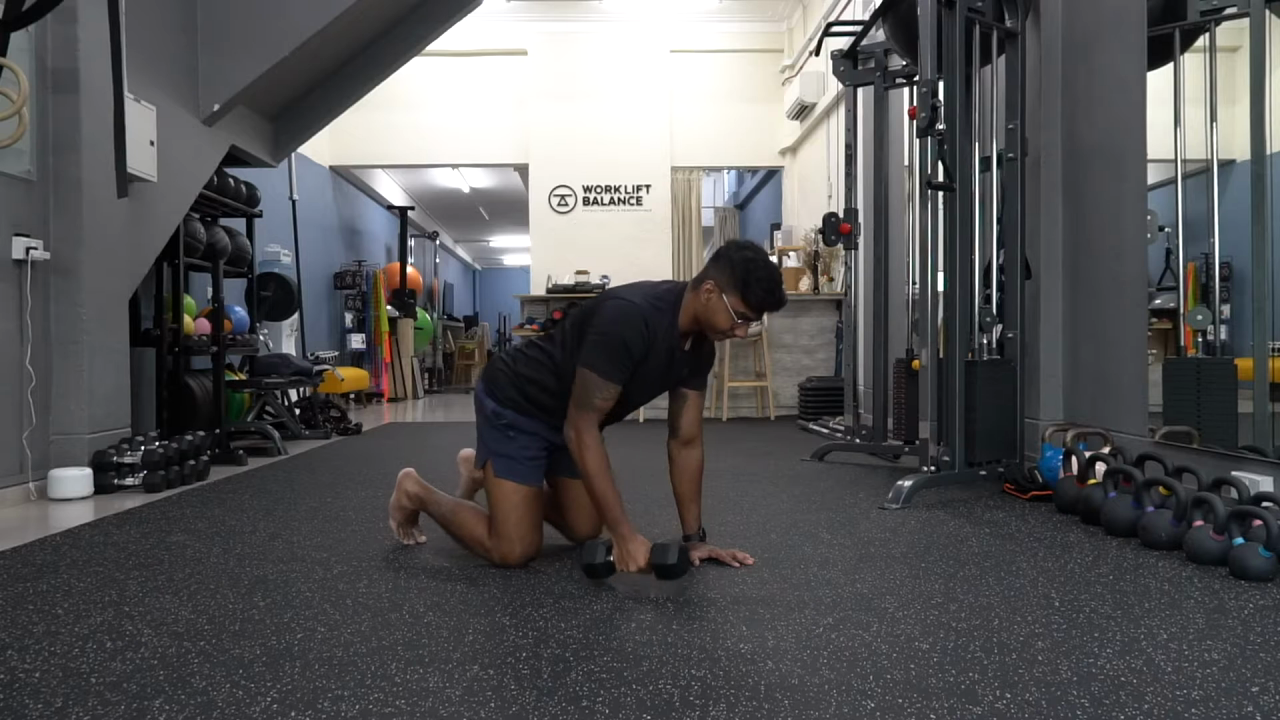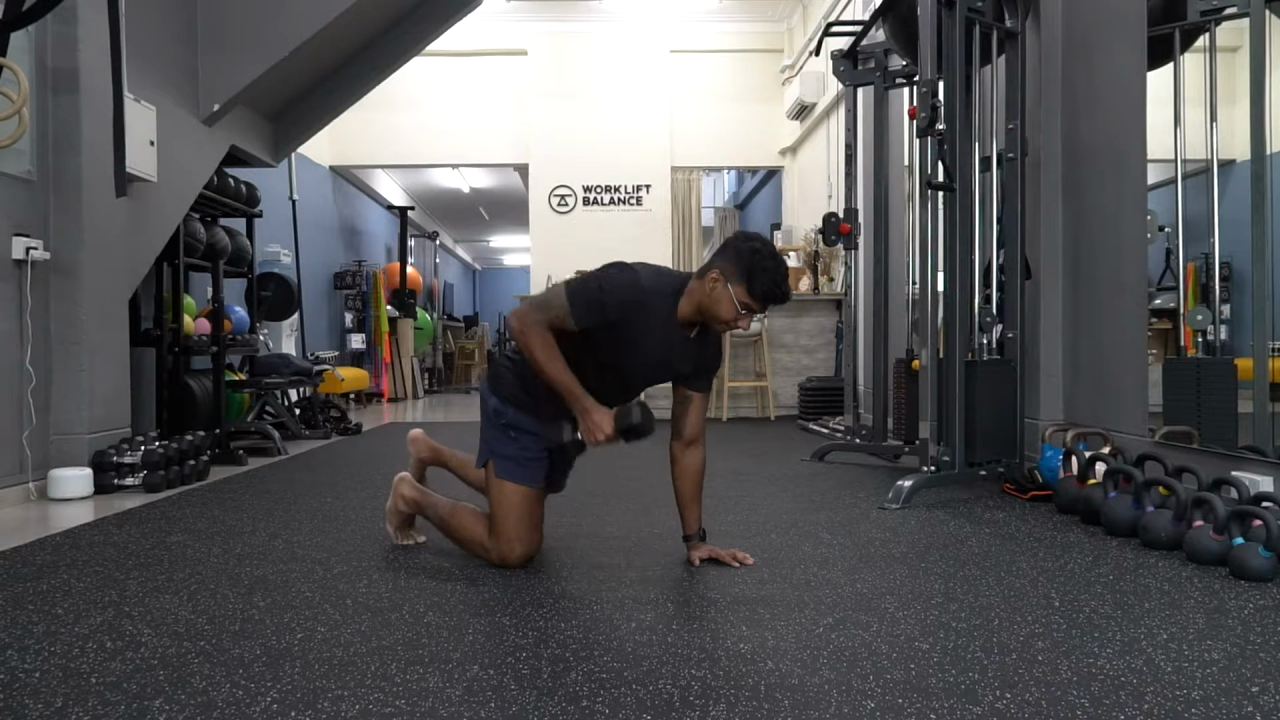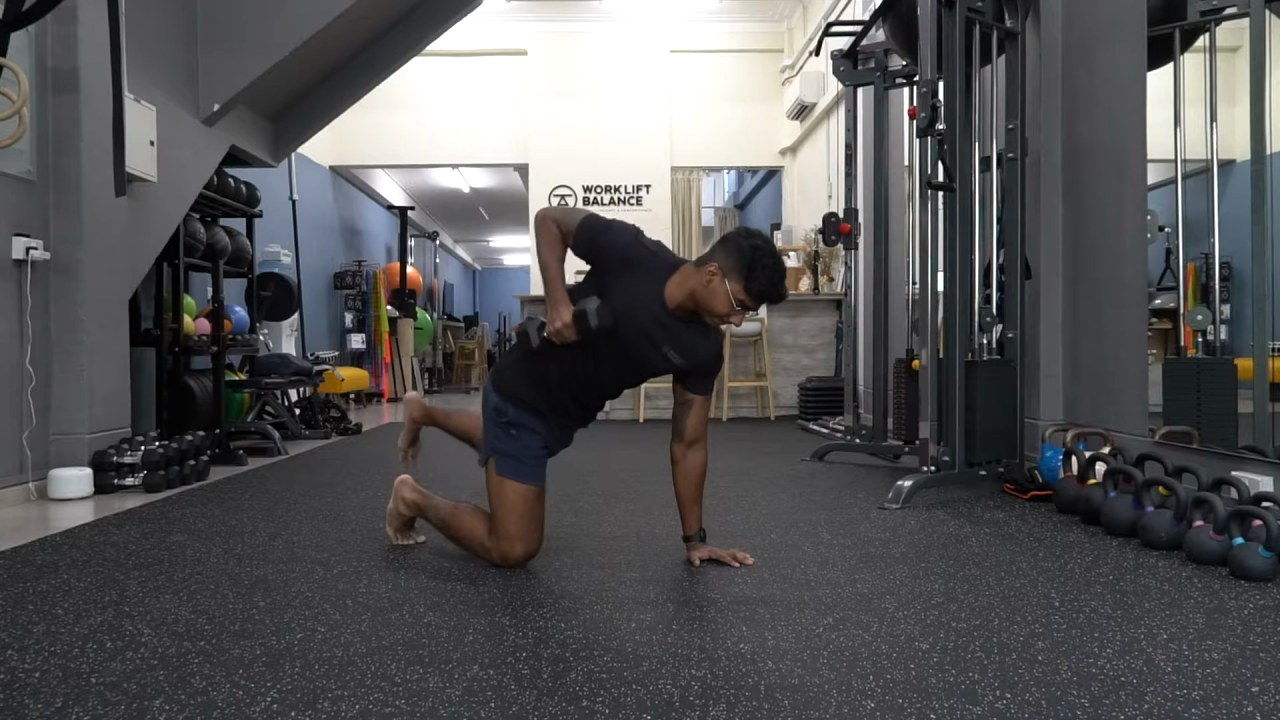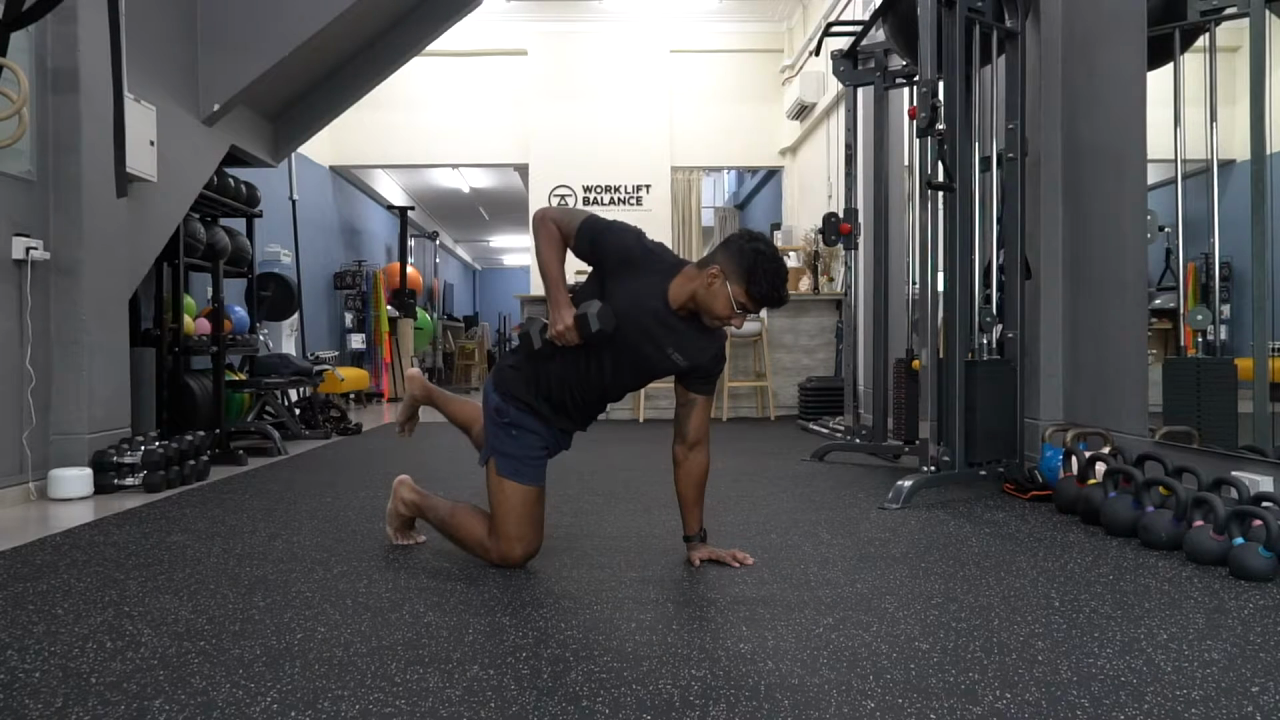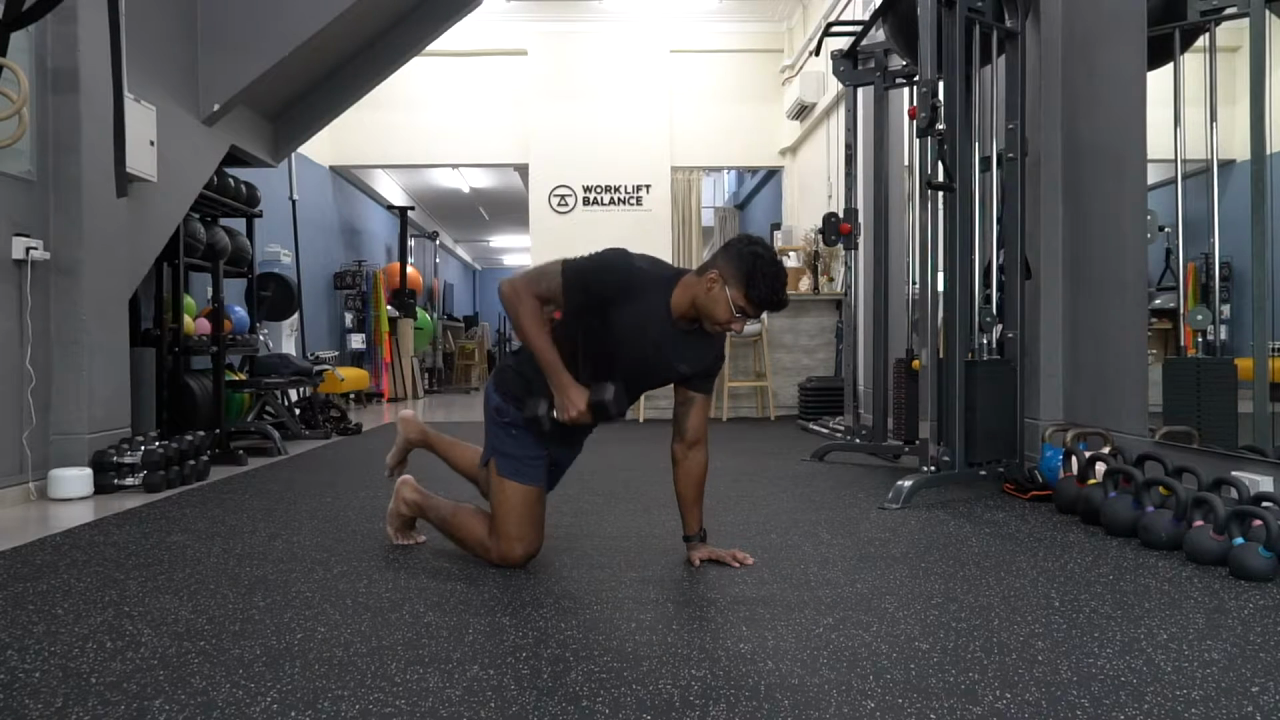
dt=0.5s
person 1, frame 1
left shoulder: (700, 347)
right shoulder: (630, 317)
left elbow: (685, 441)
right elbow: (581, 427)
left wrist: (695, 538)
right wrist: (624, 533)
left hip: (568, 414)
right hip: (514, 403)
left knee: (584, 531)
right knee: (514, 550)
left ankle: (482, 470)
right ankle: (415, 492)
person 1, frame 2
left shoulder: (706, 346)
right shoulder: (633, 290)
left elbow: (687, 442)
right elbow: (524, 321)
left wrist: (694, 539)
right wrist: (585, 407)
left hip: (564, 410)
right hip: (519, 401)
left knee: (526, 507)
right knee: (513, 550)
left ankle: (429, 451)
right ankle: (411, 496)
person 1, frame 3
left shoulder: (704, 348)
right shoulder: (631, 254)
left elbow: (688, 443)
right elbow: (549, 219)
left wrist: (694, 539)
right wrist: (557, 301)
left hip: (569, 414)
right hip: (521, 394)
left knee: (506, 452)
right knee: (513, 549)
left ankle: (423, 412)
right ankle: (414, 499)
person 1, frame 4
left shoulder: (707, 348)
right shoulder: (632, 255)
left elbow: (691, 444)
right elbow: (547, 220)
left wrist: (695, 539)
right wrist: (559, 304)
left hip: (571, 415)
right hip: (523, 396)
left knee: (502, 449)
right knee: (512, 550)
left ankle: (424, 390)
right ankle: (413, 499)
person 1, frame 5
left shoulder: (707, 349)
right shoulder: (626, 276)
left elbow: (689, 444)
right elbow: (515, 290)
left wrist: (695, 540)
right wrist: (562, 384)
left hip: (574, 417)
right hip: (523, 399)
left knee: (508, 492)
right knee: (514, 549)
left ankle: (419, 433)
right ankle: (414, 499)
